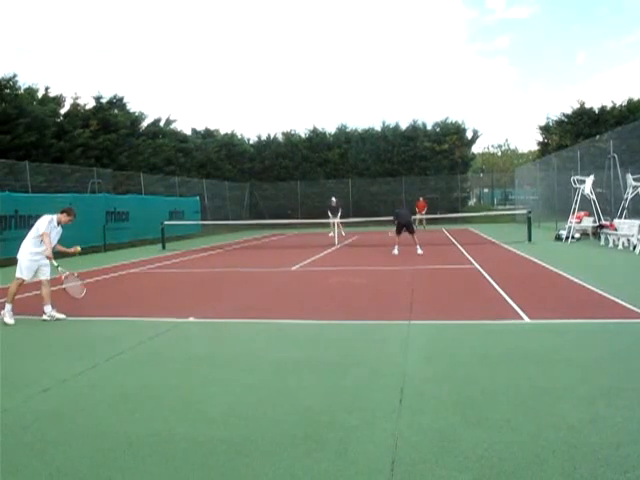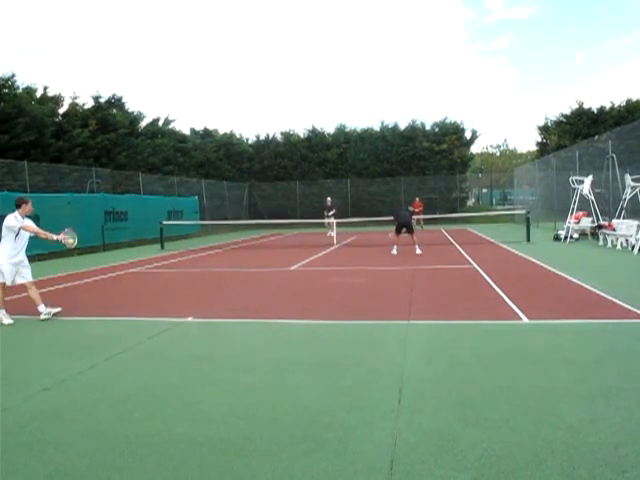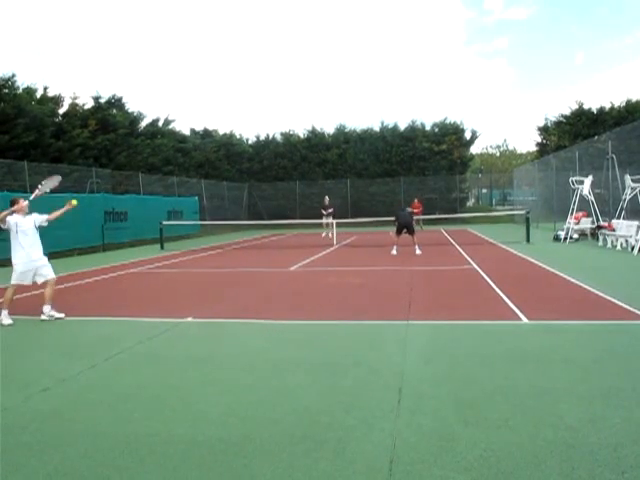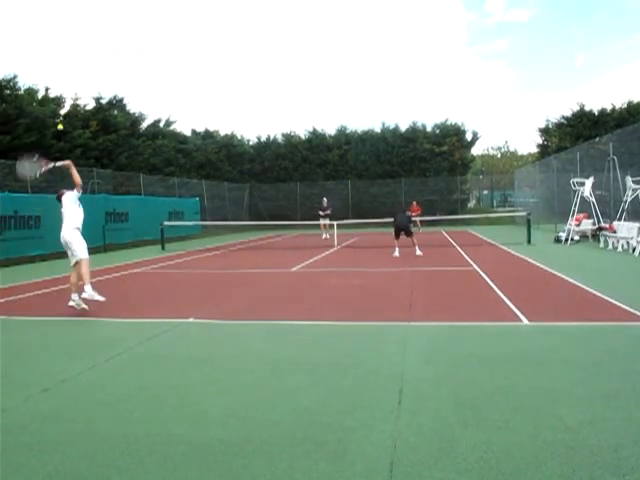
dt=0.7s
person 1, frame 1
left shoulder: (59, 229)
right shoulder: (47, 219)
right elbow: (45, 235)
left wrist: (69, 250)
right wrist: (48, 250)
left hip: (43, 257)
right hip: (28, 255)
left knee: (46, 282)
right knee: (19, 281)
left ankle: (48, 312)
right ankle: (7, 310)
person 1, frame 2
left shoulder: (28, 221)
left elbow: (39, 233)
right elbow: (26, 228)
left wrist: (56, 237)
right wrist: (50, 235)
left hip: (21, 260)
left knee: (30, 284)
left ankle: (43, 311)
person 1, frame 3
left shoulder: (33, 217)
right shoulder: (11, 220)
left elbow: (50, 217)
left wrist: (66, 208)
right wrist: (12, 210)
left hip: (38, 258)
right hip: (22, 260)
left knee: (51, 280)
right knee: (13, 286)
left ankle: (47, 311)
person 1, frame 4
left shoulder: (67, 206)
right shoulder: (70, 197)
right elbow: (79, 183)
right wrist: (70, 165)
left hip: (70, 232)
right hip: (71, 232)
left knee: (76, 267)
right knee: (84, 260)
left ankle: (74, 298)
right ankle: (88, 291)
